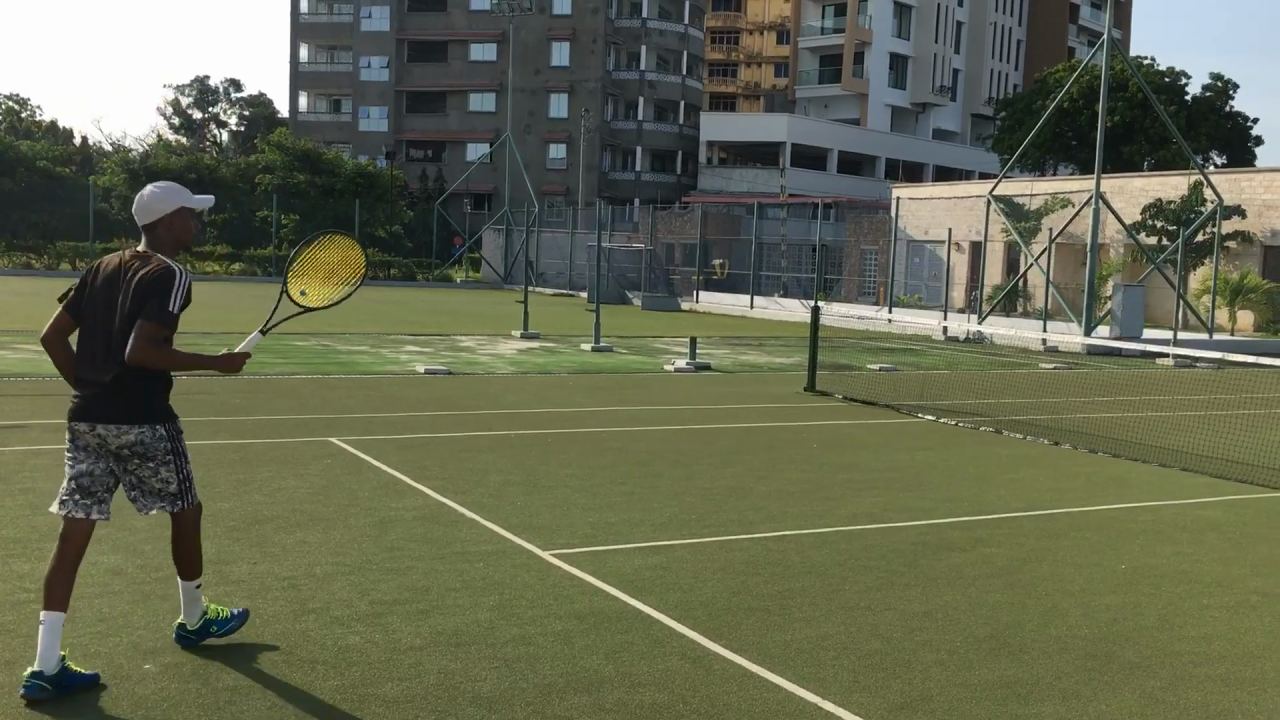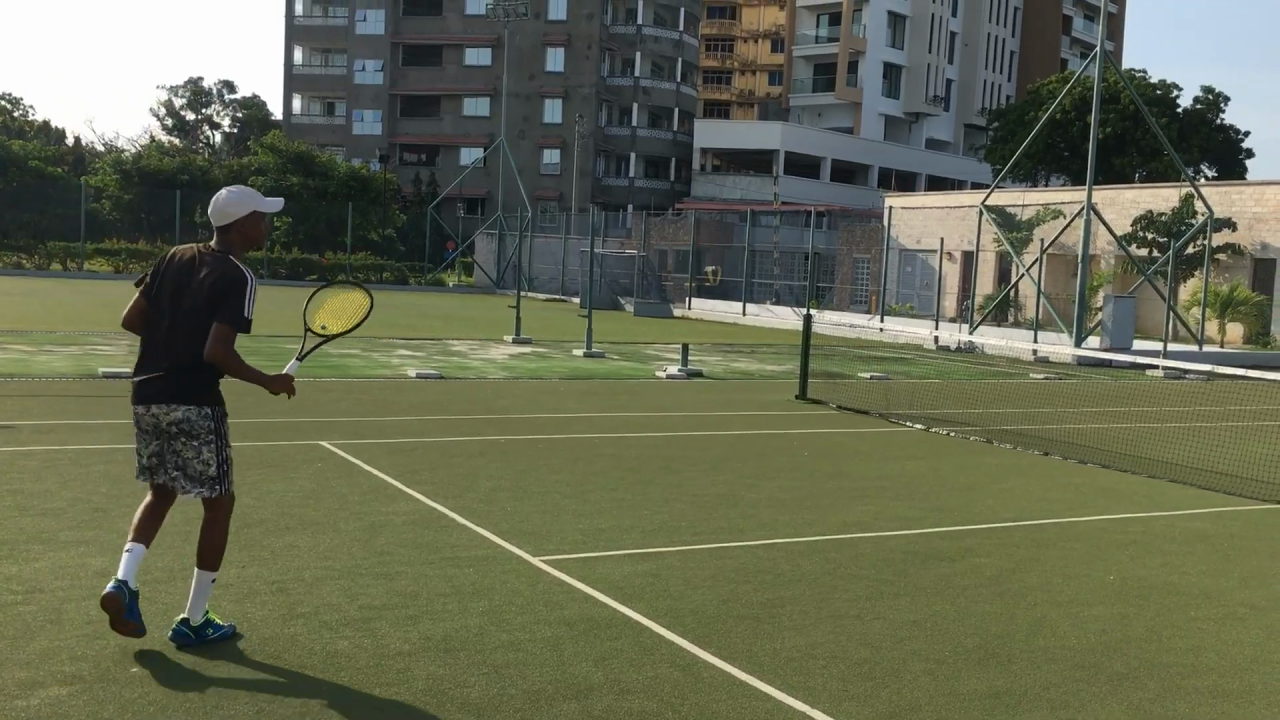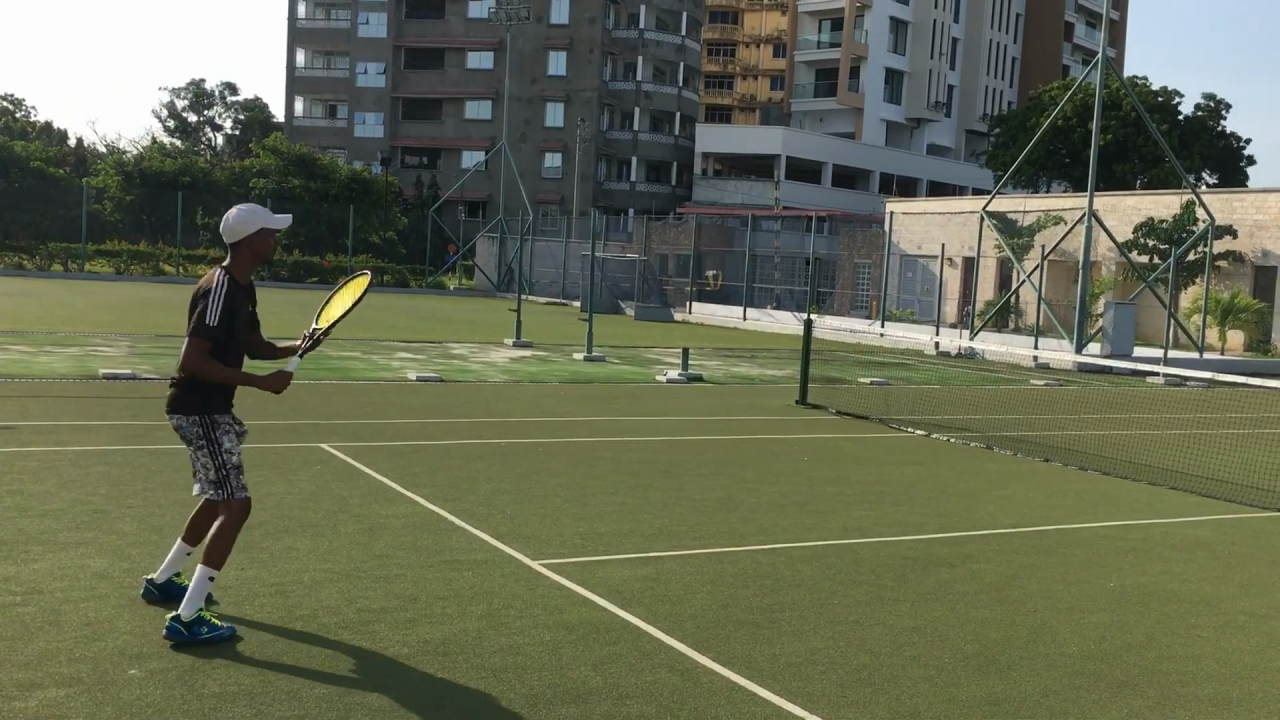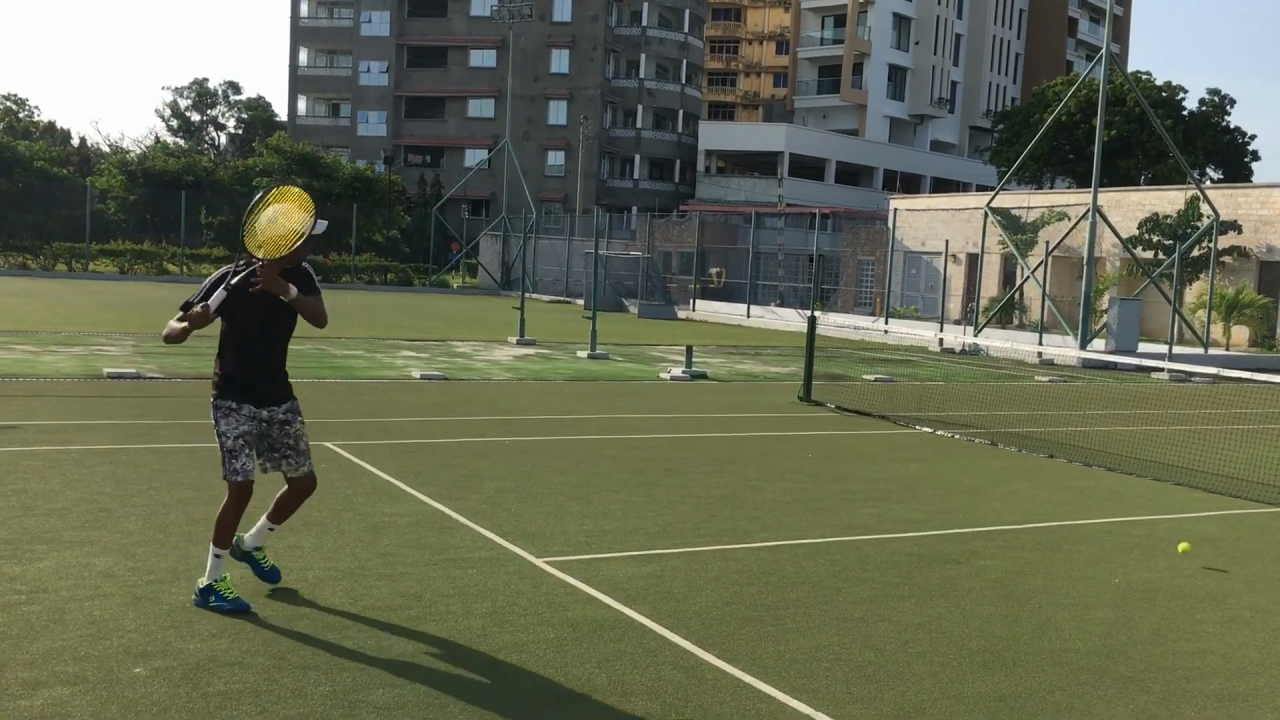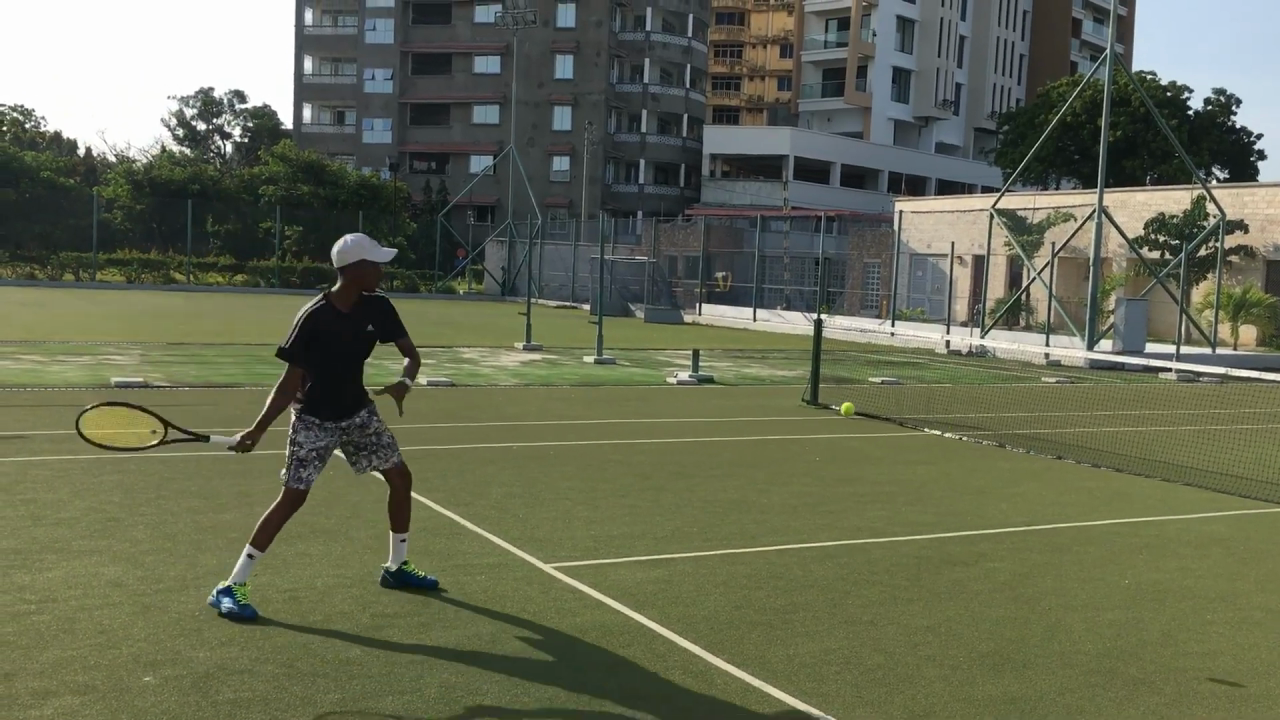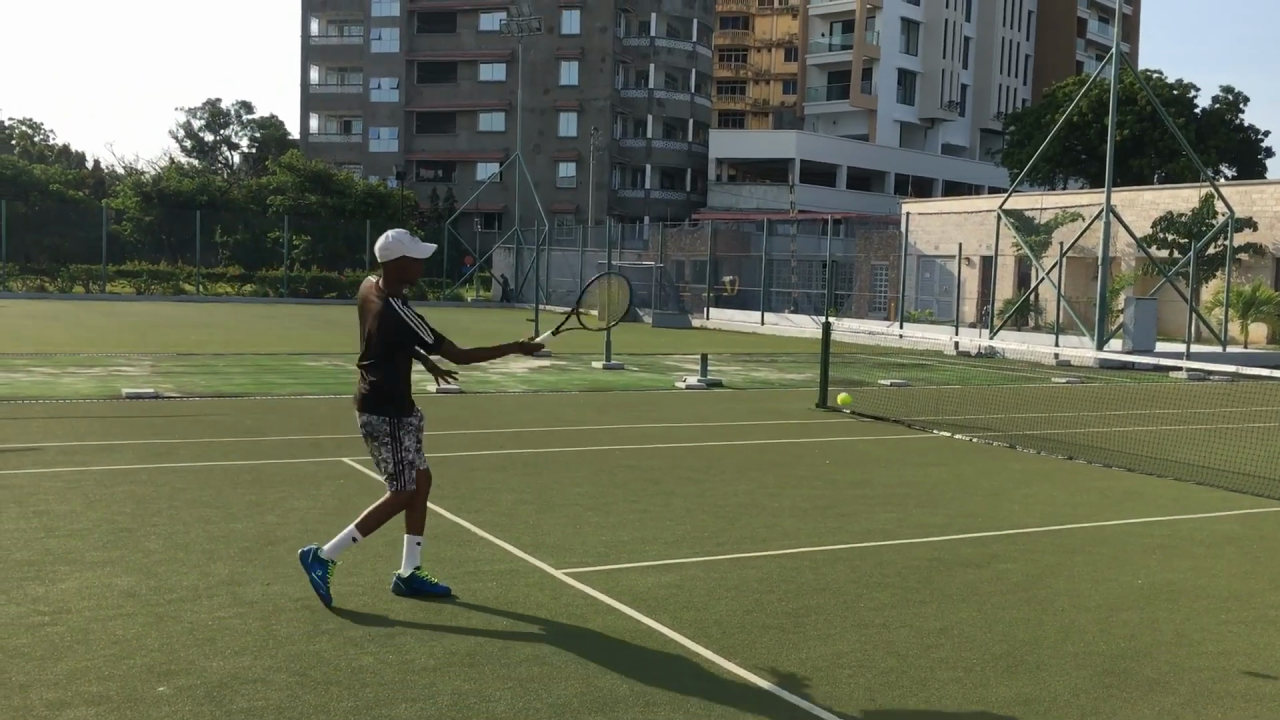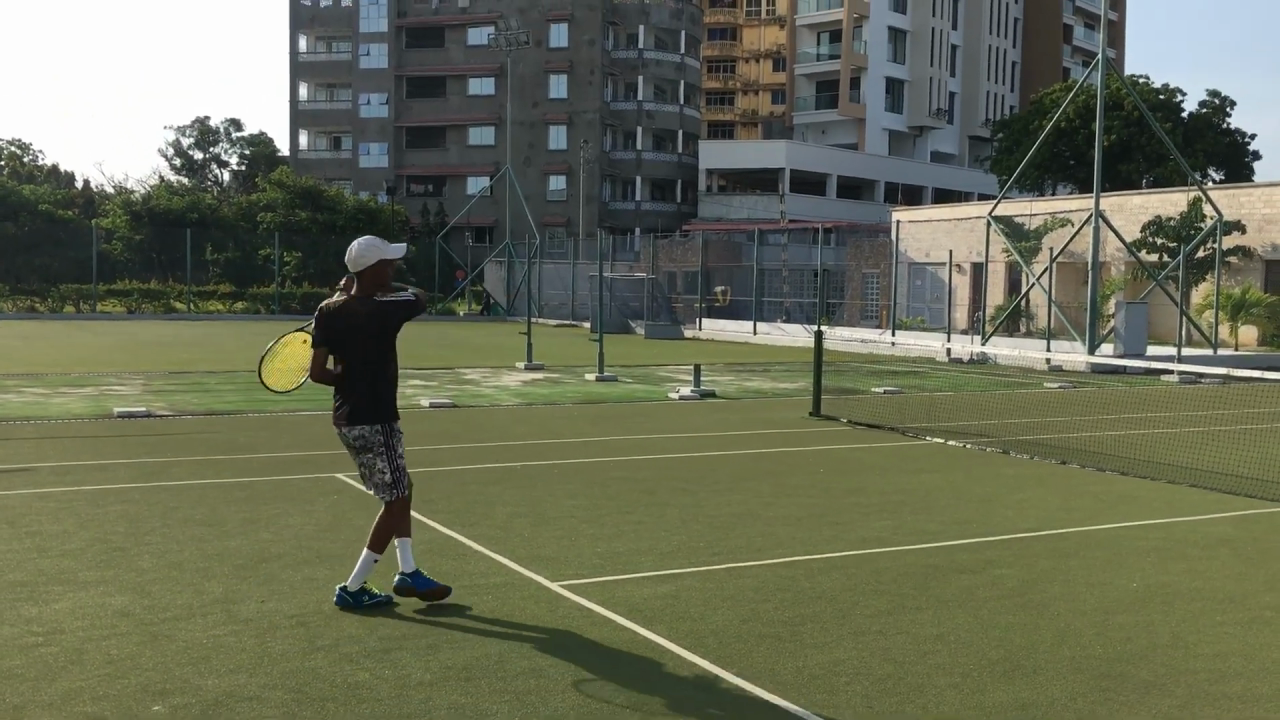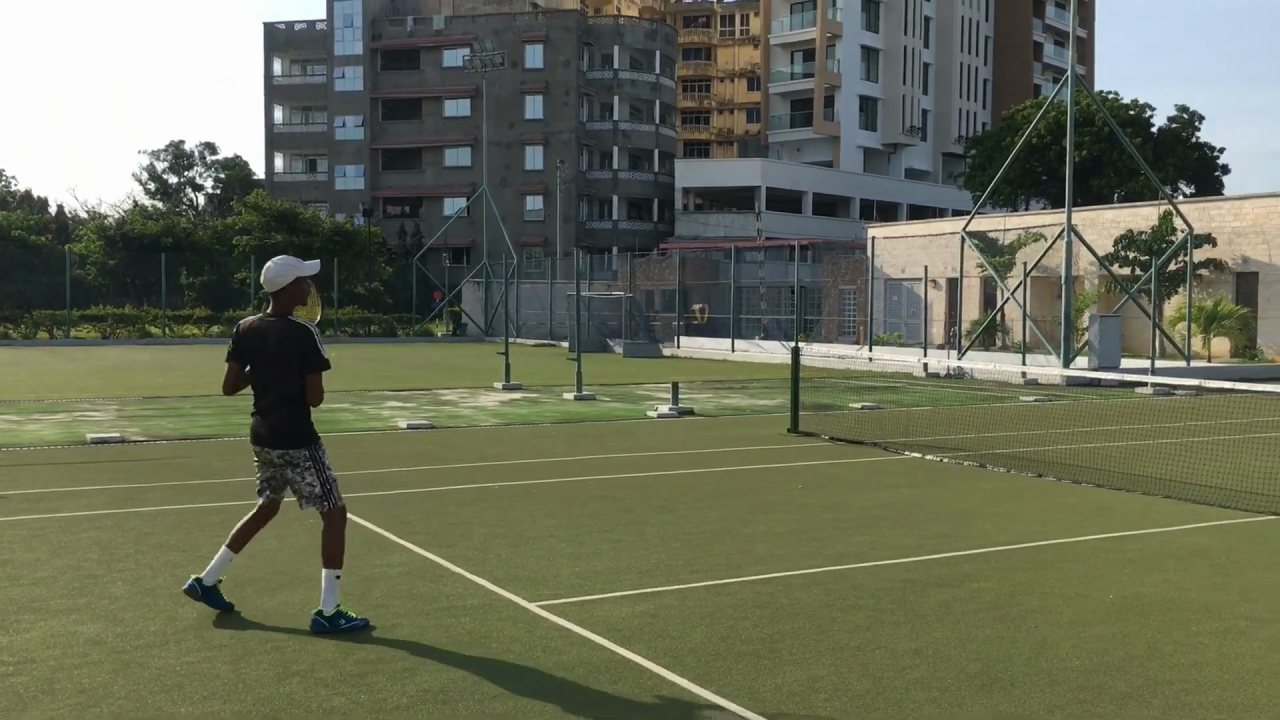
dt=0.4s
person 1, frame 1
left shoulder: (102, 268)
right shoulder: (171, 275)
left elbow: (52, 337)
right elbow: (139, 352)
right wrist: (213, 363)
left hip: (87, 419)
right hip: (143, 420)
left knee: (74, 532)
right knee: (186, 513)
left ankle: (45, 668)
right ankle: (196, 620)
person 1, frame 2
left shoulder: (174, 259)
right shoulder: (238, 278)
left elbow: (131, 319)
right elbow: (217, 352)
right wrist: (267, 382)
left hip: (147, 396)
right hip: (193, 403)
left knee: (160, 493)
right knee: (219, 503)
left ankle: (124, 583)
right ankle: (194, 621)
person 1, frame 3
left shoulder: (242, 285)
right shoulder: (221, 288)
left elbow: (256, 346)
right elbow: (193, 362)
left wrist: (297, 348)
right wrist: (261, 383)
left hip: (206, 409)
right hip: (201, 411)
left knee: (219, 497)
right knee: (236, 506)
left ankle: (163, 580)
right ankle: (187, 618)
person 1, frame 4
left shoulder: (298, 277)
right shoulder: (227, 280)
left elbow: (320, 319)
right elbow: (171, 331)
left wrist: (285, 291)
right wrist: (191, 322)
left hip: (279, 399)
right hip: (233, 401)
left knee: (305, 482)
right knee: (241, 489)
left ankle: (251, 543)
right ankle: (210, 583)
person 1, frame 5
left shoulder: (378, 306)
right shoulder: (313, 317)
left elbow: (411, 355)
right elbow: (290, 383)
left wrist: (404, 382)
right wrist: (257, 430)
left hip: (359, 410)
right hip: (315, 418)
left knee: (401, 479)
right knee: (292, 498)
left ankle: (397, 567)
right ankle: (231, 586)
person 1, frame 6
left shoulder: (369, 287)
right shoulder: (397, 313)
right elbow: (456, 355)
left wrist: (424, 360)
right wrist: (514, 348)
left hip: (383, 405)
right hip: (385, 413)
left knee: (420, 482)
right knee: (403, 496)
left ankle: (409, 574)
right ankle: (323, 555)
person 1, frame 7
left shoulder: (327, 312)
right shoulder: (387, 309)
left elbow: (318, 374)
right elbow: (418, 294)
right wrist: (385, 286)
left hip: (347, 418)
right hip: (375, 422)
left knee: (396, 495)
right knee: (397, 500)
left ankle: (408, 573)
right ankle: (353, 588)
person 1, frame 8
left shoulder: (245, 330)
right shoulder: (304, 334)
left elbow: (230, 386)
right elbow: (315, 399)
left hip: (263, 436)
right hip: (297, 439)
left knee: (267, 506)
right knee: (334, 514)
left ankle: (207, 581)
right ankle: (328, 611)
